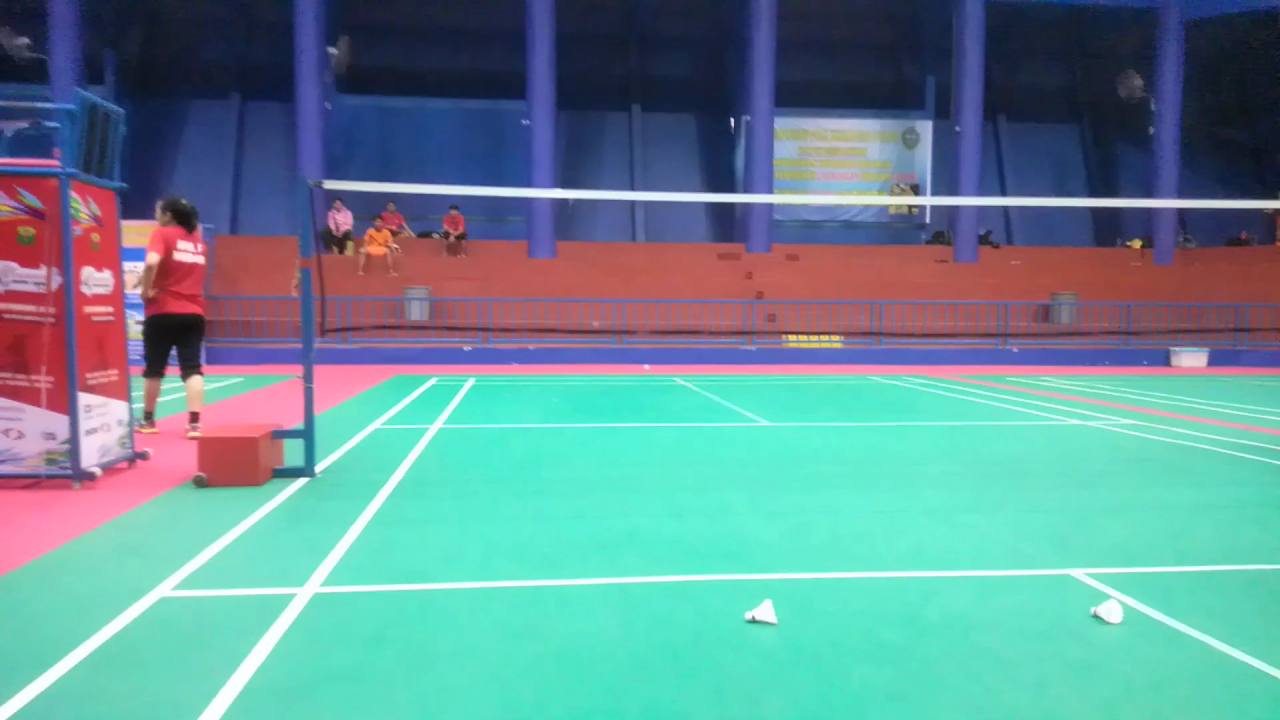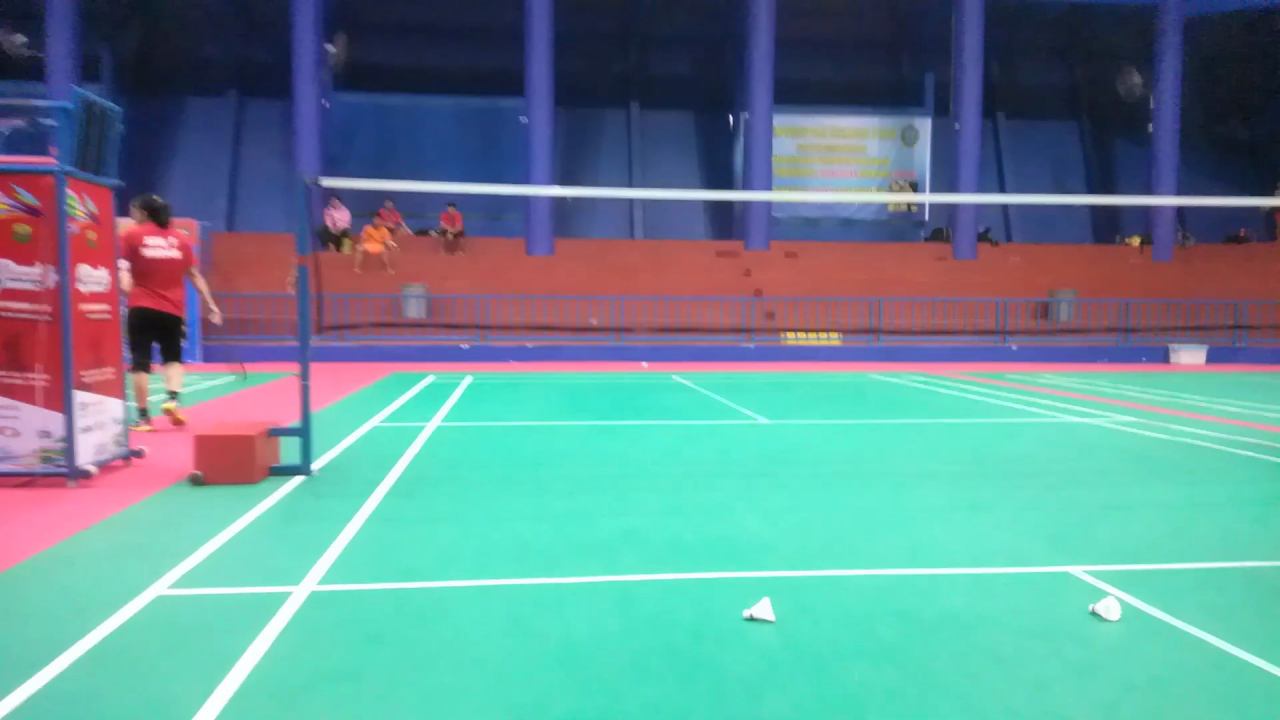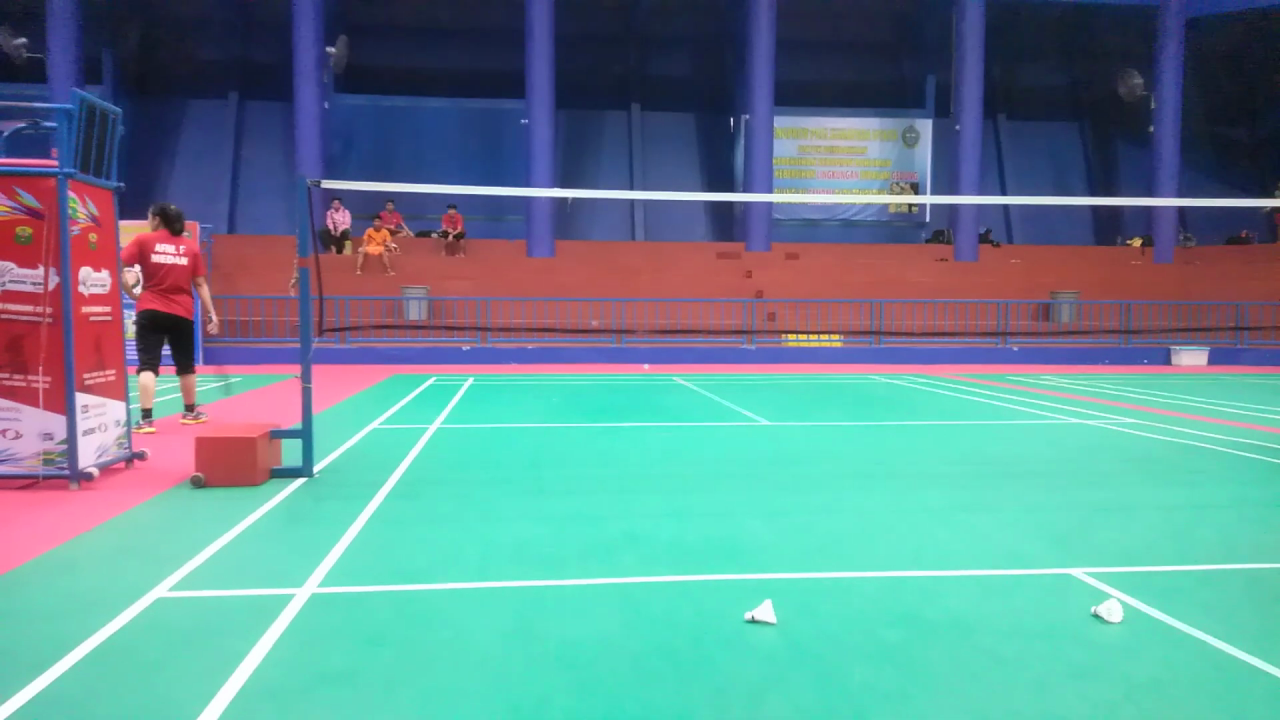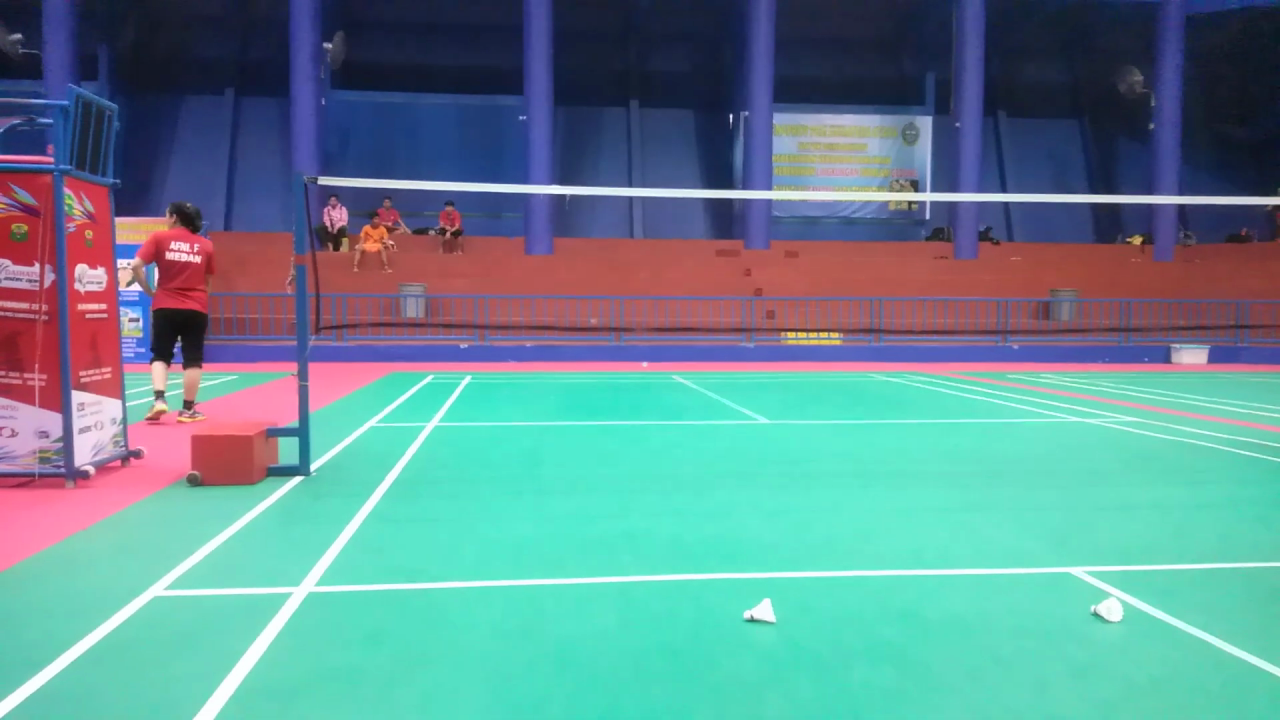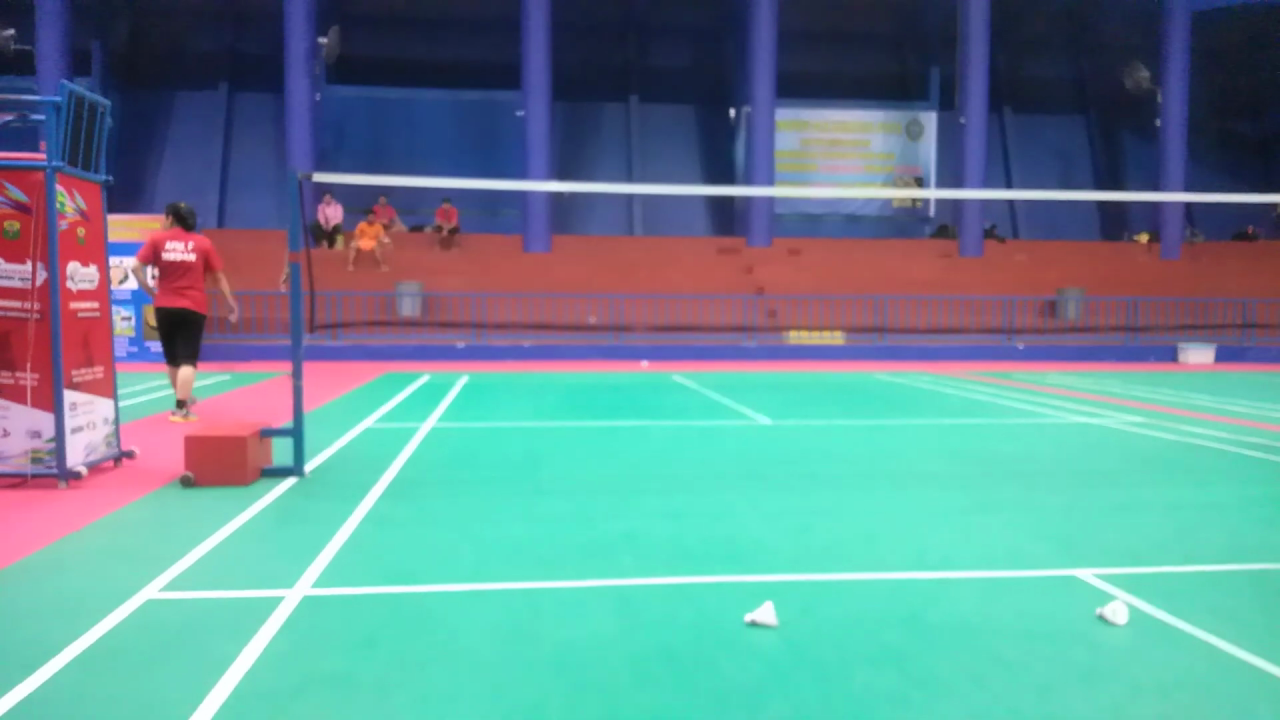
dt=0.4s
person 1, frame 1
left shoulder: (162, 233)
right shoulder: (199, 241)
left elbow: (152, 262)
left wrist: (146, 289)
left hip: (163, 312)
right hip: (194, 313)
left knee: (154, 367)
right knee: (192, 368)
left ankle: (148, 420)
right ankle: (194, 423)
person 1, frame 2
left shoulder: (132, 235)
right shoulder: (180, 239)
right elbow: (195, 275)
left wrist: (122, 286)
right wrist: (210, 305)
left hip: (141, 308)
right hip: (172, 309)
left knee: (141, 363)
right knee: (172, 358)
left ankle: (143, 417)
right ankle: (172, 399)
person 1, frame 3
left shoulder: (143, 240)
right shoulder: (191, 247)
right elbow: (200, 284)
left wrist: (132, 293)
right wrist: (211, 314)
left hip: (150, 312)
right hip: (182, 314)
left knee: (148, 365)
right knee: (186, 364)
left ankle: (146, 419)
right ankle: (191, 411)
person 1, frame 4
left shoulder: (160, 238)
right shoulder: (206, 245)
left elbow: (136, 266)
left wrist: (149, 291)
right wrist: (204, 305)
left hip: (165, 307)
right hip: (196, 310)
left knee: (161, 356)
right knee: (193, 360)
left ankle: (159, 399)
right ankle: (188, 409)
person 1, frame 5
left shoulder: (157, 239)
right shoulder: (203, 243)
left elbow: (136, 267)
right elbow: (218, 277)
left wrist: (151, 292)
right wrist: (232, 304)
left hip: (165, 307)
right hip: (193, 308)
left knee: (172, 357)
right knee: (187, 359)
left ankle: (182, 403)
right ankle: (181, 409)
